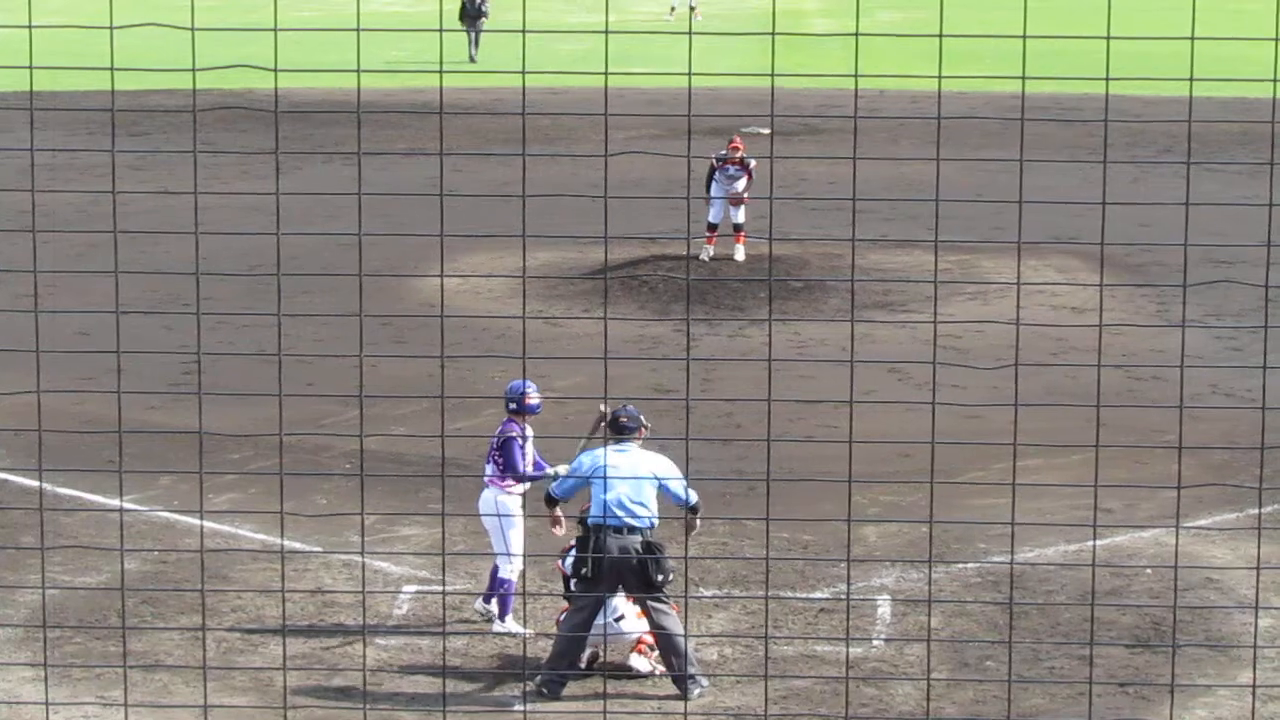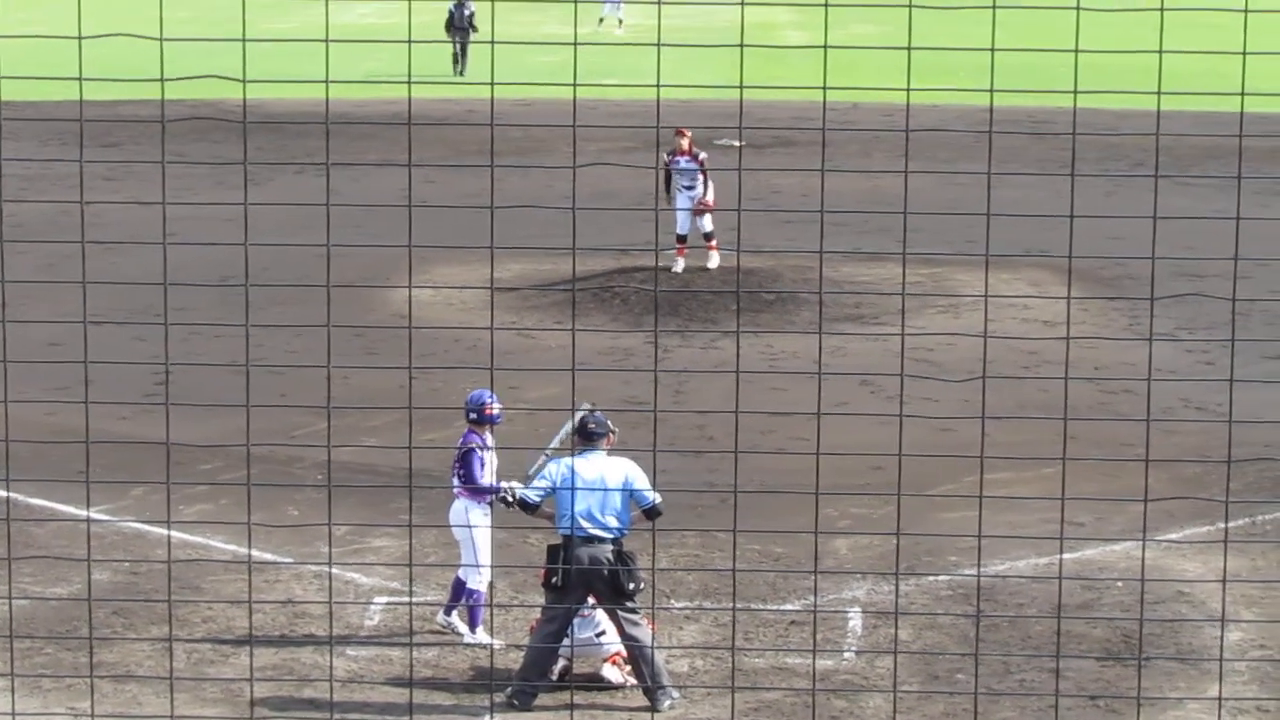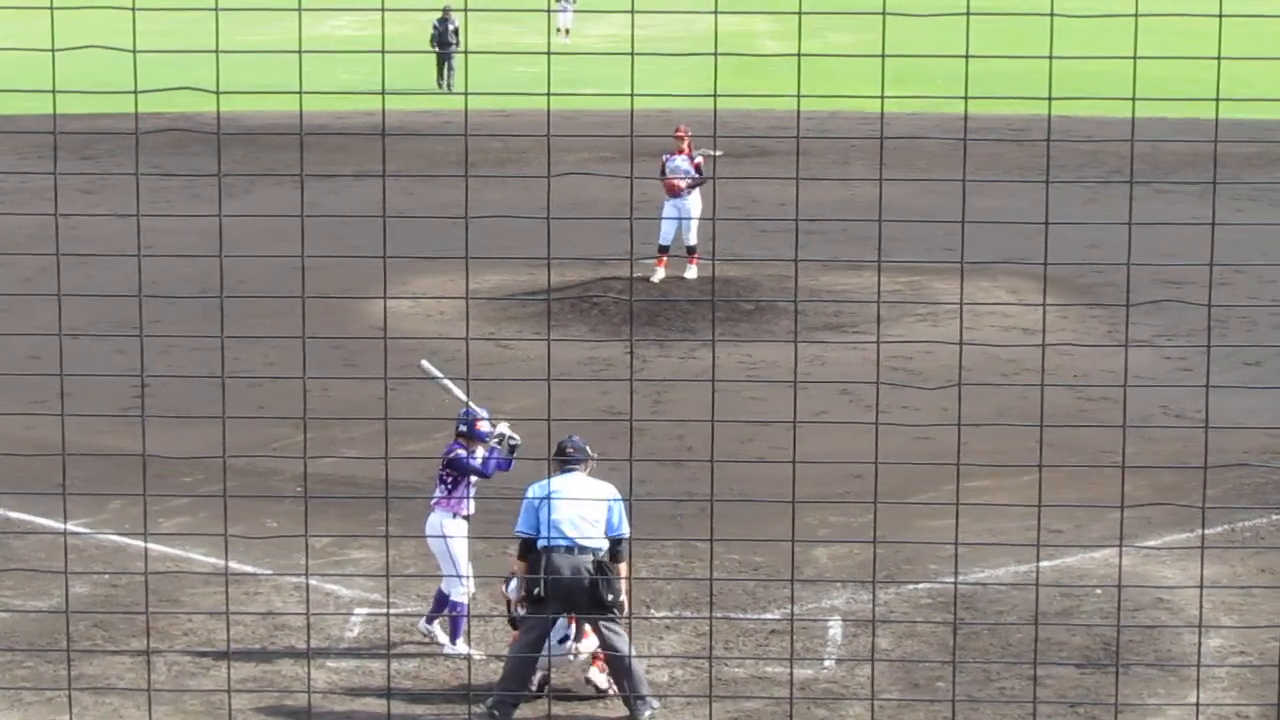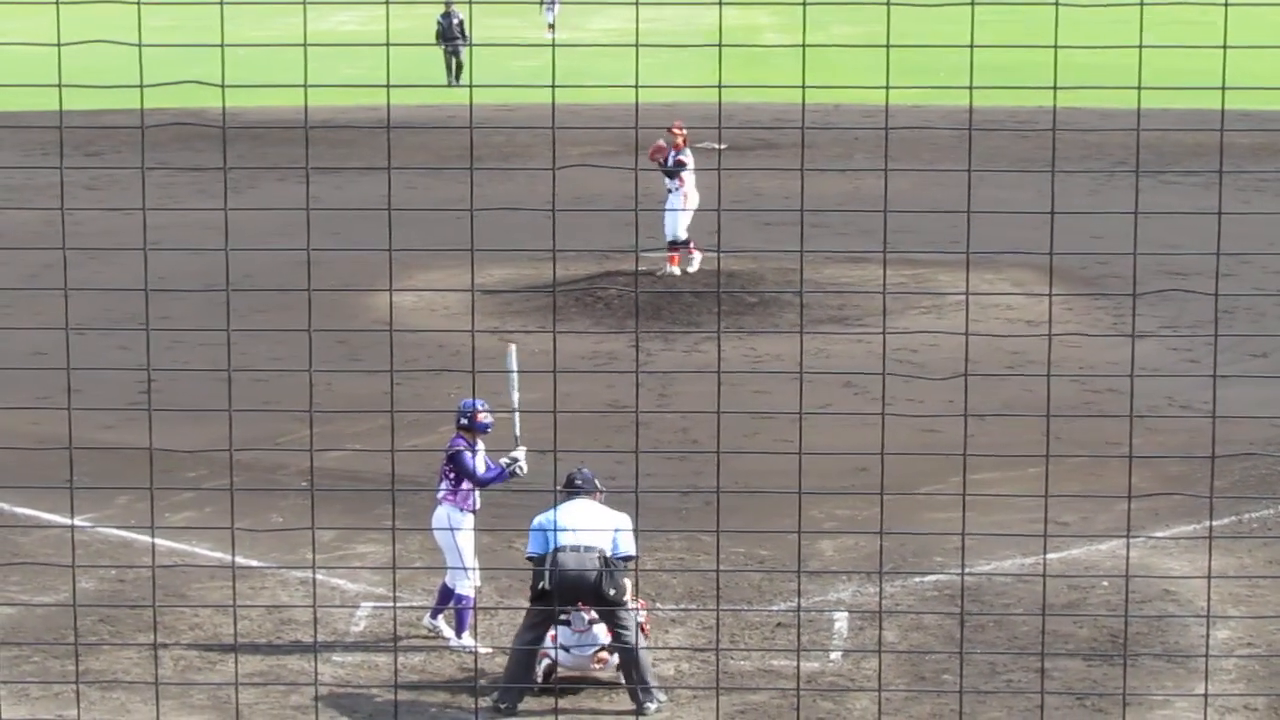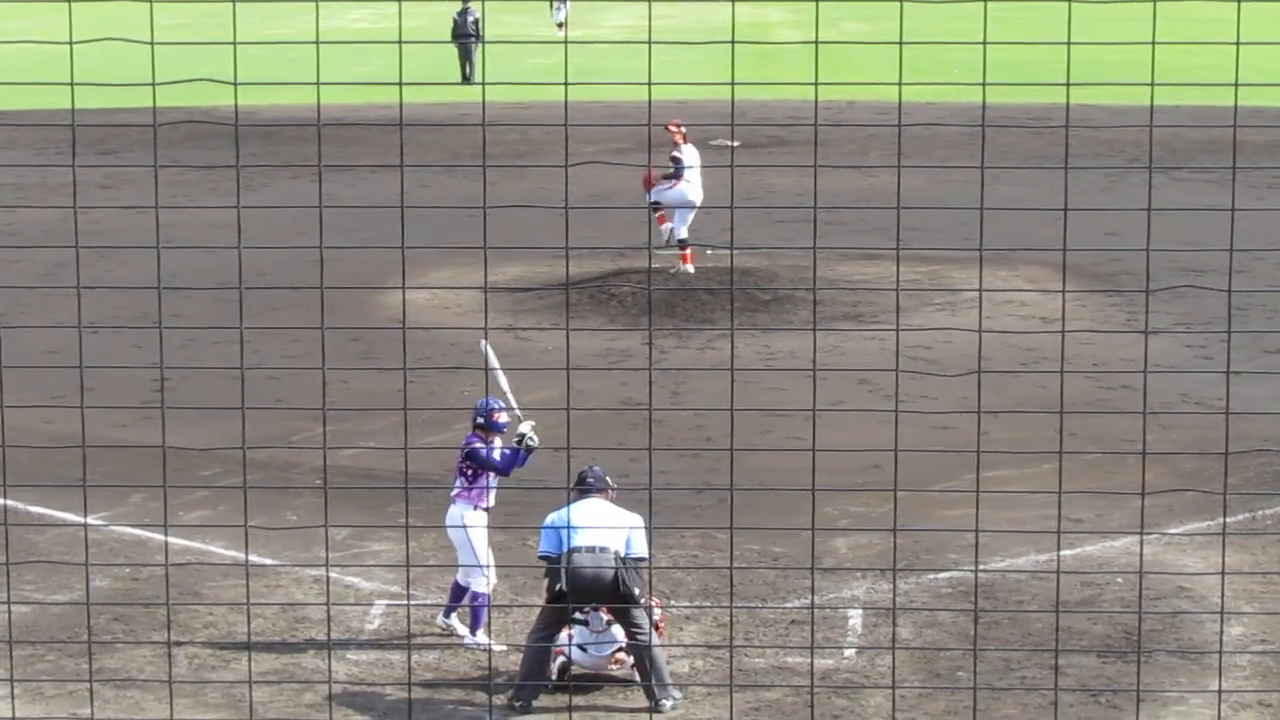
dt=1s
person 1, frame 1
left shoulder: (590, 459)
right shoulder: (656, 461)
left elbow: (555, 495)
right elbow: (690, 502)
left wrist: (555, 514)
right wrist: (693, 519)
left hip: (600, 545)
right hip: (638, 547)
left knee: (578, 615)
right knee: (662, 615)
left ankle: (551, 682)
right ankle: (690, 681)
person 1, frame 2
left shoulder: (559, 467)
right shoulder: (625, 467)
left elbow: (526, 502)
right elbow: (654, 509)
left wrist: (556, 517)
left hip: (571, 555)
right hip: (610, 557)
left knee: (550, 625)
right knee: (633, 625)
left ankle: (523, 692)
right ankle: (661, 693)
person 1, frame 3
left shoulder: (538, 489)
right shoulder: (606, 490)
left elbow: (526, 545)
right elbow: (618, 546)
left wrist: (520, 586)
right wrist: (621, 589)
left hip: (550, 567)
right hip: (590, 569)
left knee: (529, 638)
right knee: (614, 637)
person 1, frame 4
left shoulder: (545, 517)
right shoulder: (617, 516)
left elbow: (537, 560)
right elbow: (622, 562)
right wrist: (622, 593)
left hip: (557, 568)
right hip: (598, 569)
left knee: (529, 634)
right knee: (628, 632)
left ankle: (507, 699)
right ankle: (647, 698)
person 1, frame 5
left shoulder: (557, 516)
right shoulder: (629, 517)
left elbow: (550, 560)
right elbow: (635, 562)
left wrist: (562, 587)
right wrist: (632, 590)
left hip: (573, 569)
right hip: (613, 571)
left knee: (542, 633)
right knee: (642, 633)
left ankle: (522, 698)
right ankle: (663, 696)
person 2, frame 1
left shoulder: (522, 428)
right shoulder: (510, 432)
left elbow: (534, 461)
right elbow: (518, 473)
left wrist: (559, 472)
right wrist: (553, 472)
left hip: (507, 499)
right hip: (500, 500)
left knee: (506, 556)
right knee: (512, 560)
left ankle: (487, 602)
right ankle: (503, 621)
person 2, frame 2
left shoulder: (485, 438)
right shoulder: (472, 444)
right elbow: (475, 485)
left wrist: (503, 490)
right wrist: (504, 487)
left hip: (478, 510)
right hip: (470, 511)
left knee: (470, 568)
right knee: (480, 572)
left ankle: (448, 615)
right ankle: (474, 632)
person 2, frame 3
left shoulder: (476, 450)
right shoulder: (455, 454)
left elbow: (503, 465)
right elbow: (485, 472)
left wrist: (511, 446)
right wrist: (497, 441)
left hip: (457, 523)
right hip: (445, 523)
left knee: (454, 580)
right knee: (462, 584)
left ankle: (430, 623)
right ankle: (455, 644)
person 2, frame 4
left shoulder: (476, 446)
right shoulder: (458, 449)
left elbow: (490, 474)
right elbow: (480, 480)
left wrist: (511, 468)
right wrist: (509, 461)
left hip: (461, 517)
right hip: (452, 518)
left knee: (458, 574)
right knee: (467, 578)
left ankle: (434, 618)
right ankle: (461, 637)
person 2, frame 5
left shoulder: (492, 442)
right shoulder: (474, 447)
left elbow: (515, 463)
right elbow: (504, 469)
left wrist: (527, 447)
right wrist: (519, 440)
left hip: (474, 515)
right hip: (466, 516)
left knee: (469, 571)
right knee: (484, 576)
left ankle: (447, 617)
right ankle: (475, 635)
